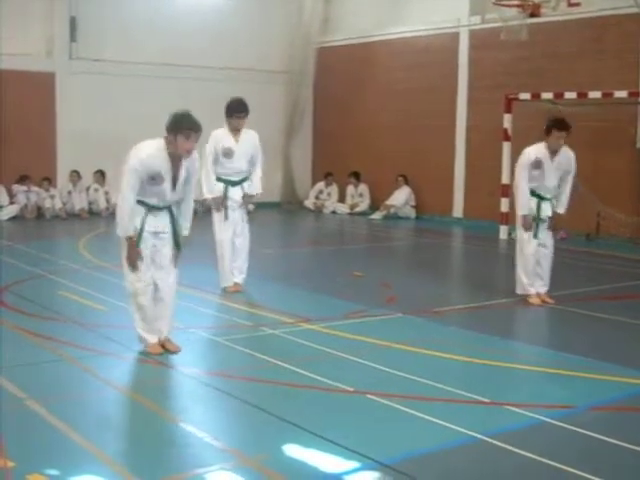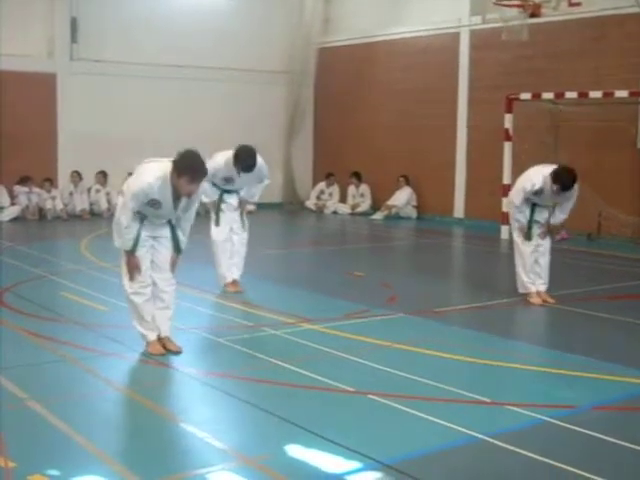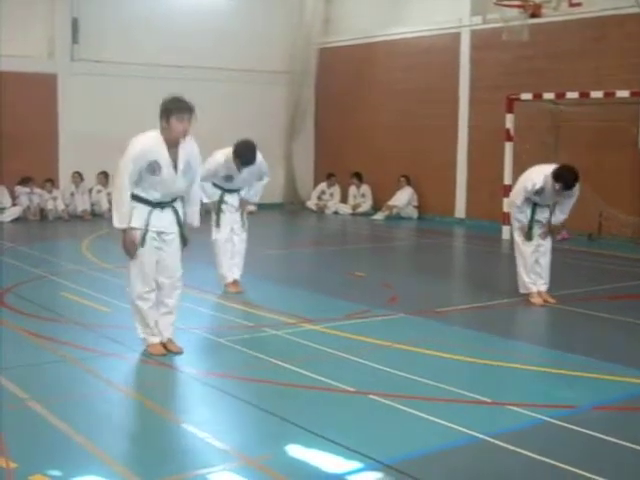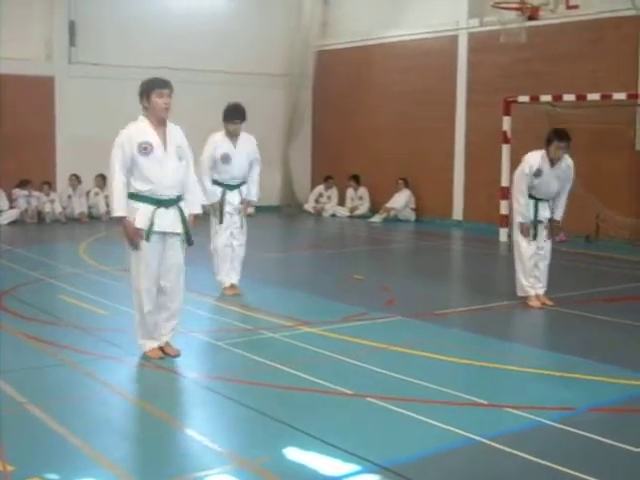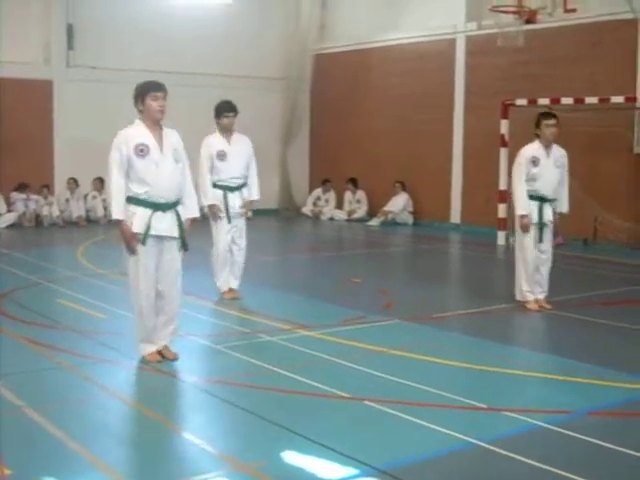
dt=0.3s
person 1, frame 1
left shoulder: (191, 161)
right shoulder: (143, 155)
left elbow: (186, 200)
right elbow: (127, 199)
left wrist: (179, 238)
right wrist: (131, 240)
left hip: (166, 218)
right hip: (138, 217)
left knee: (167, 278)
right knee: (141, 280)
left ankle: (163, 332)
right ankle: (150, 336)
person 1, frame 2
left shoulder: (193, 188)
right shoulder: (146, 180)
left elbow: (186, 220)
right elbow: (124, 217)
left wrist: (177, 251)
right wrist: (130, 254)
left hip: (165, 224)
right hip: (137, 222)
left knee: (166, 280)
right knee: (139, 282)
left ankle: (164, 333)
right ankle: (151, 336)
person 1, frame 3
left shoulder: (191, 148)
right shoulder: (142, 146)
left elbow: (193, 188)
right elbow: (122, 187)
left wrist: (190, 223)
right wrist: (125, 230)
left hip: (170, 215)
right hip: (142, 216)
left knee: (171, 279)
right knee: (143, 281)
left ankle: (165, 333)
right ankle: (152, 337)
person 1, frame 4
left shoulder: (177, 133)
right shoulder: (130, 134)
left elbow: (189, 174)
right elbow: (118, 176)
left wrist: (192, 213)
right wrist: (124, 219)
left hip: (174, 215)
right hip: (144, 216)
left knee: (173, 282)
right knee: (146, 283)
left ankle: (165, 337)
right ankle: (149, 341)
person 1, frame 5
left shoulder: (173, 137)
right shoulder: (126, 137)
left elbow: (185, 178)
right elbow: (117, 180)
left wrist: (188, 217)
right wrist: (122, 223)
left hip: (171, 219)
right hip: (142, 220)
left knee: (171, 287)
right knee: (145, 288)
left ankle: (163, 341)
right ankle: (148, 344)
person 2, frame 1
left shoulder: (252, 137)
right shoulder: (217, 136)
left elbow: (257, 165)
right elbow: (208, 166)
left wrist: (252, 192)
right wrist: (213, 195)
left hip: (242, 191)
right hip: (221, 192)
left knee: (242, 237)
right knee: (224, 237)
left ankle: (238, 279)
right ankle: (228, 280)
person 2, frame 2
left shoulder: (258, 163)
right shoulder: (219, 162)
left elbow: (263, 180)
left wrist: (248, 199)
right wrist: (212, 199)
left hip: (239, 197)
right hip: (220, 196)
left knee: (239, 235)
right knee: (221, 236)
left ankle: (235, 277)
right ankle: (227, 279)
person 2, frame 3
left shoulder: (258, 159)
right shoulder: (219, 159)
left elbow: (263, 178)
right elbow: (202, 178)
left wrist: (249, 199)
right wrist: (214, 200)
left hip: (240, 197)
right hip: (220, 197)
left knee: (239, 235)
right knee: (222, 236)
left ankle: (235, 277)
right ankle: (228, 279)
person 2, frame 4
left shoulder: (250, 141)
right shoulder: (214, 141)
left elbow: (255, 170)
right elbow: (204, 172)
left wrist: (250, 198)
right wrist: (212, 200)
left hip: (239, 195)
right hip: (219, 195)
left knee: (238, 240)
right knee: (221, 240)
left ankle: (234, 280)
right ankle: (226, 282)
person 2, frame 5
left shoulder: (245, 141)
right shoulder: (210, 142)
left elbow: (252, 170)
right elbow: (204, 174)
left wrist: (251, 199)
right wrist: (210, 203)
left hip: (240, 197)
right hip: (220, 197)
left knee: (239, 244)
right knee: (222, 244)
left ankle: (233, 285)
right ankle: (224, 286)
person 3, frame 1
left shoulder: (569, 157)
right shoulder: (530, 153)
left elbow: (565, 186)
right elbow: (520, 183)
left wrist: (558, 211)
right wrist: (524, 213)
left hip: (547, 205)
right hip: (528, 203)
left knee: (546, 248)
right knee: (528, 247)
left ankle: (541, 289)
right ankle: (529, 289)
person 3, frame 2
left shoulder: (572, 187)
right shoulder: (532, 180)
left elbow: (565, 207)
right elbow: (513, 202)
left wrist: (554, 224)
right wrist: (522, 225)
left hip: (544, 210)
right hip: (523, 207)
left knee: (543, 247)
right knee: (525, 248)
left ankle: (541, 289)
right ankle: (530, 289)
person 3, frame 3
left shoulder: (572, 186)
right shoulder: (533, 179)
left elbow: (566, 205)
right elbow: (515, 201)
left wrist: (554, 223)
right wrist: (523, 226)
left hip: (544, 209)
right hip: (524, 207)
left knee: (544, 247)
right knee: (526, 248)
left ankle: (541, 288)
right ankle: (532, 289)
person 3, frame 4
left shoulder: (568, 165)
right shoulder: (530, 161)
left elbow: (563, 194)
right elbow: (519, 191)
left wrist: (556, 219)
right wrist: (523, 220)
left hip: (545, 208)
right hip: (526, 206)
left knee: (543, 251)
right knee: (526, 250)
left ankle: (540, 291)
right ankle: (529, 292)
person 3, frame 5
left shoulder: (561, 154)
right shoulder: (527, 152)
left elbow: (563, 184)
right elbow: (518, 184)
left wrist: (560, 211)
right wrist: (522, 214)
left hip: (548, 208)
right hip: (530, 208)
left knee: (545, 255)
right knee: (528, 254)
left ankle: (539, 295)
right ankle: (527, 296)
